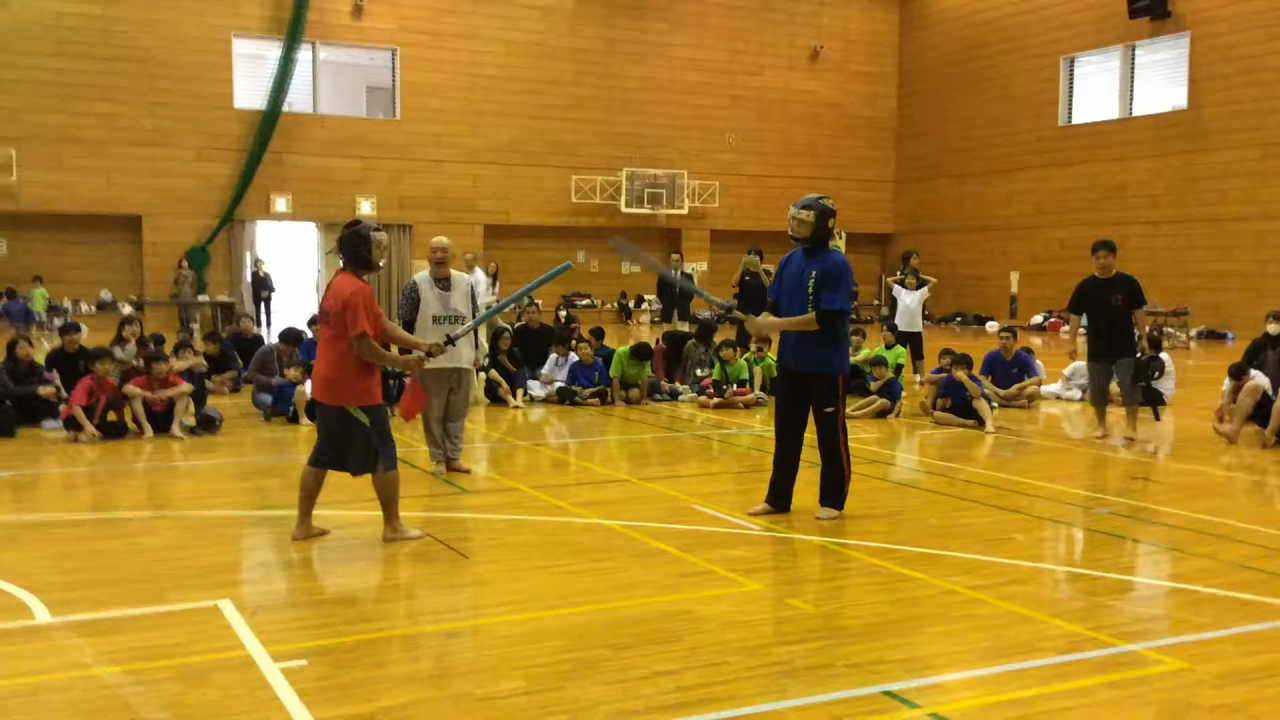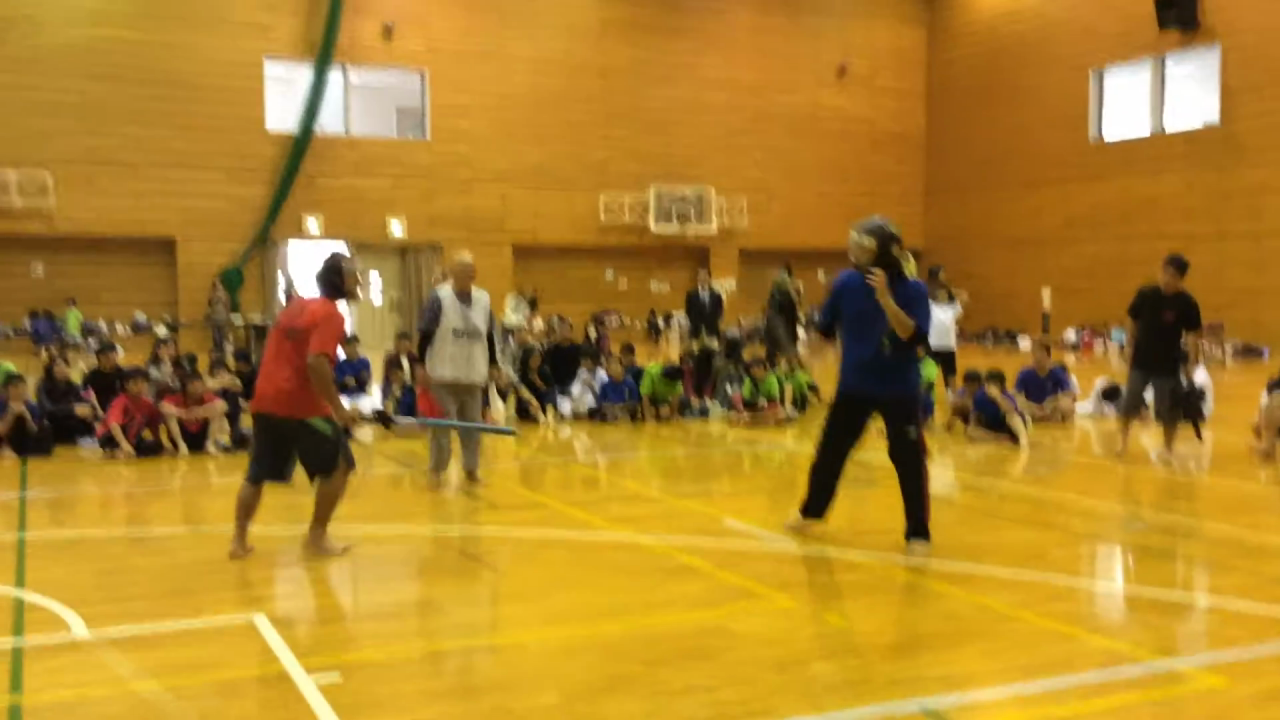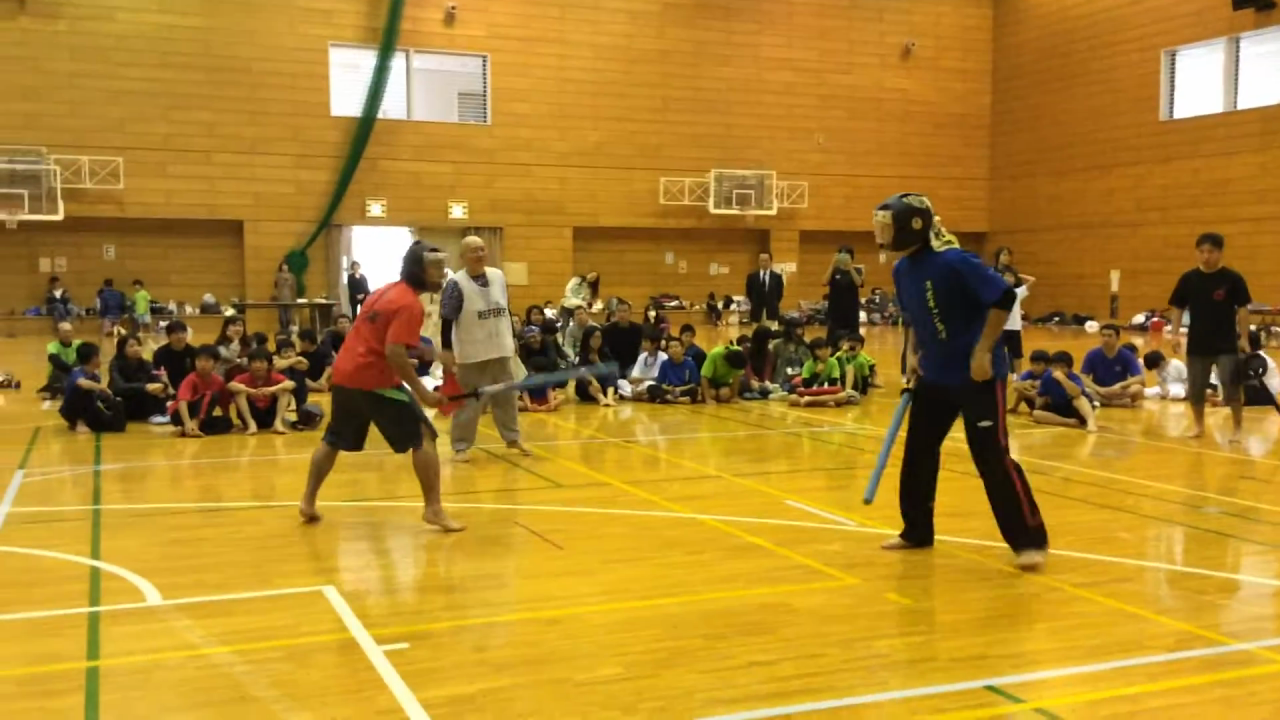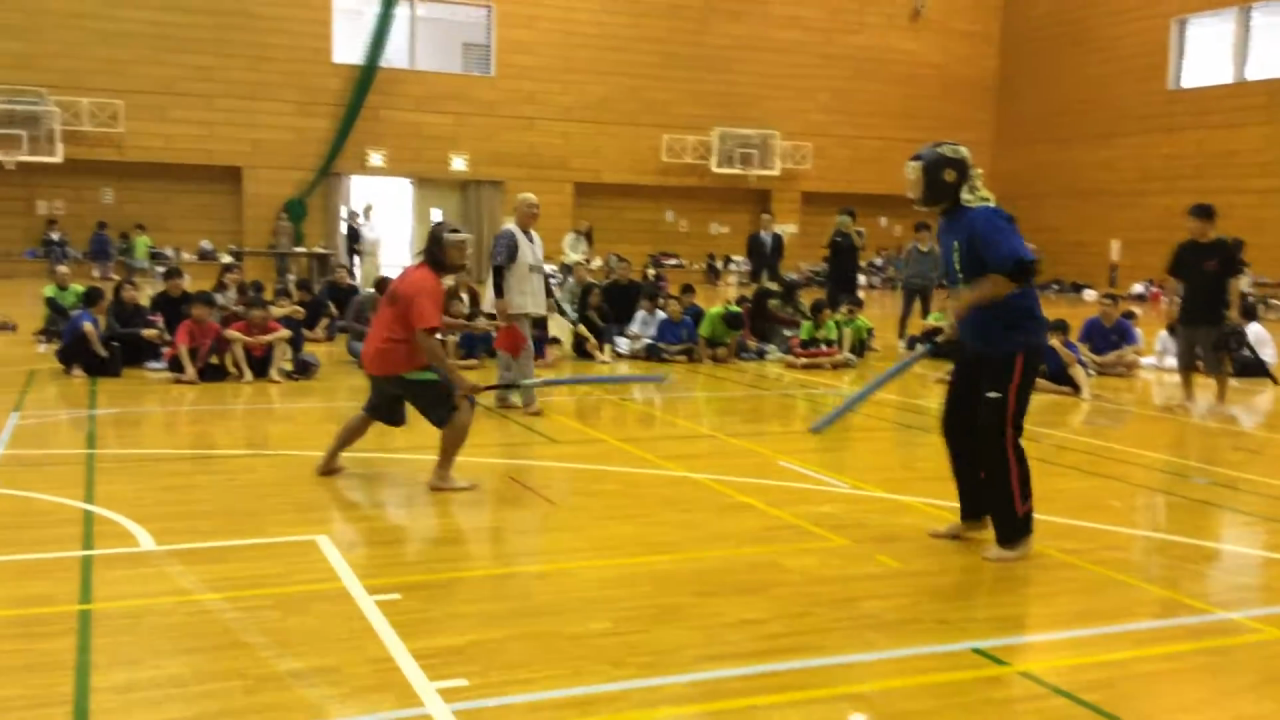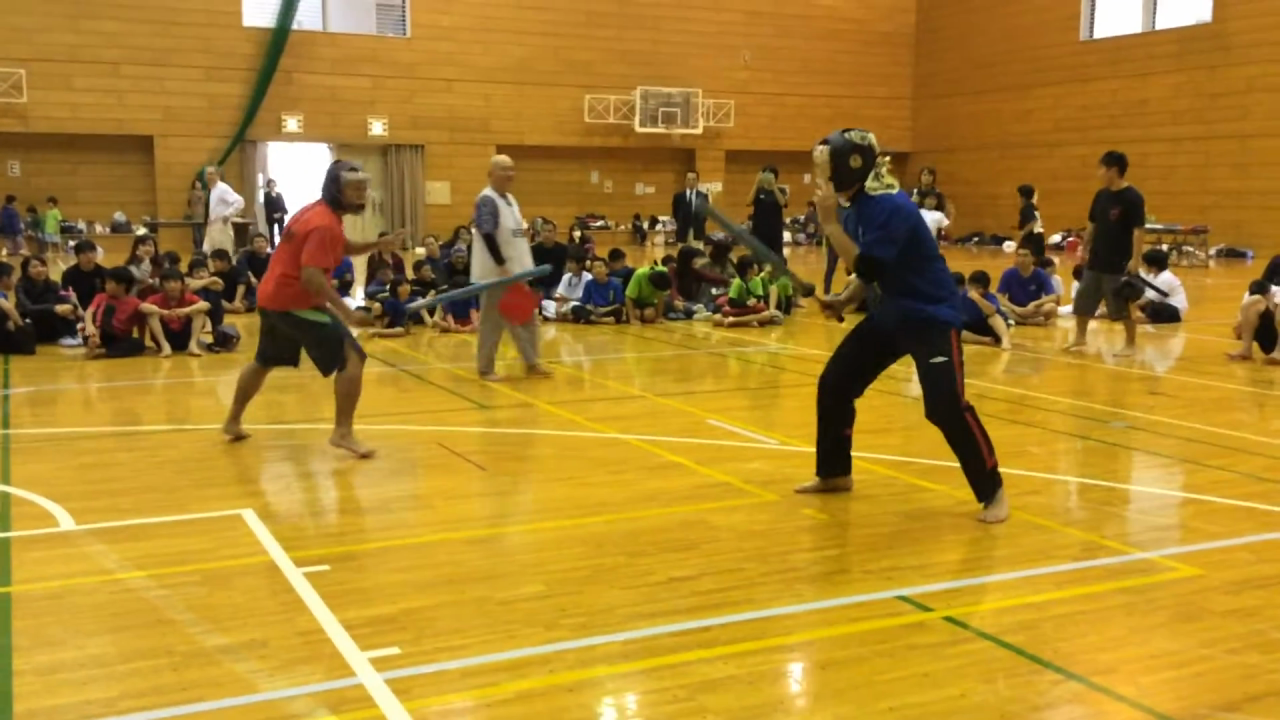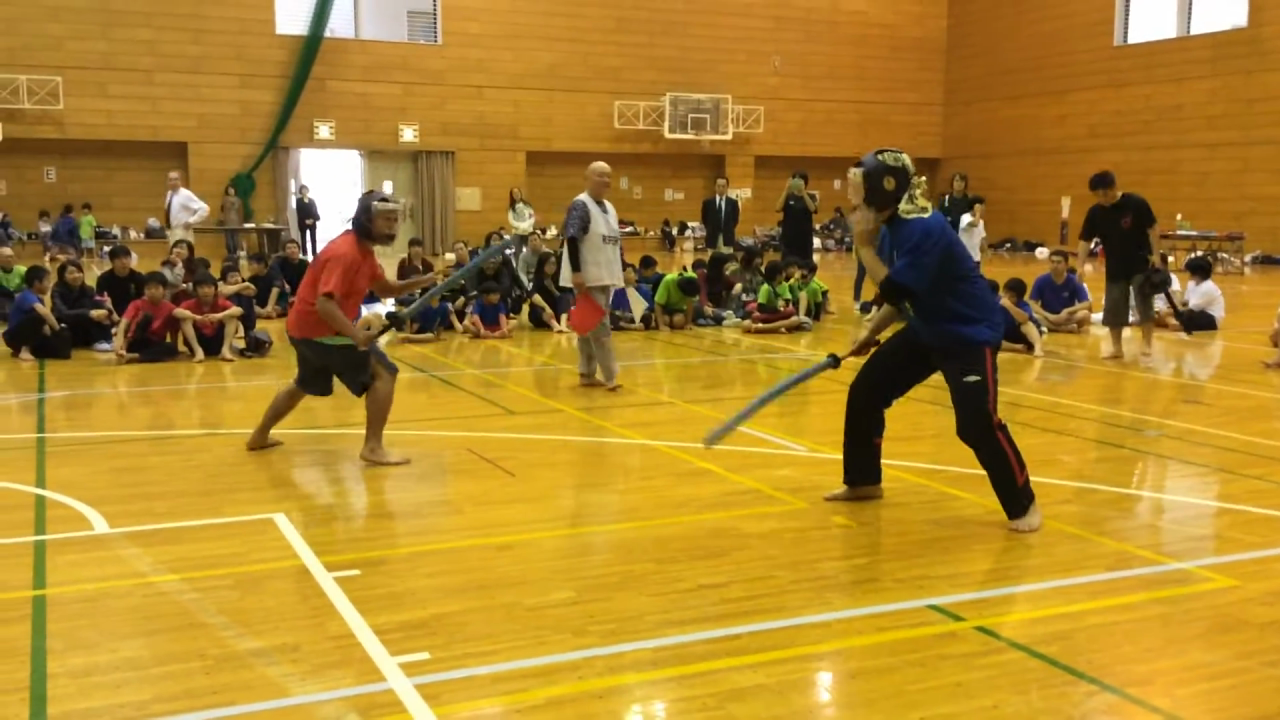
dt=0.7s
person 1, frame 1
left shoulder: (836, 265)
right shoulder: (788, 261)
left elbow: (828, 318)
right elbow: (775, 307)
left wrist: (778, 326)
right wrist: (763, 321)
left hip: (826, 365)
right hip: (791, 362)
left knee: (830, 435)
right knee: (786, 433)
left ankle: (832, 501)
right ankle: (778, 499)
person 1, frame 2
left shoulder: (912, 290)
right shoulder: (845, 283)
left elbow: (914, 337)
right elbow: (826, 325)
left wrist: (885, 298)
left hip: (899, 388)
right hip: (854, 385)
left knee: (910, 459)
right knee: (831, 448)
left ankle: (917, 533)
right ankle: (812, 510)
person 1, frame 3
left shoulder: (956, 263)
right shoulder: (902, 269)
left elbow: (1004, 298)
left wrist: (983, 351)
right wrist: (913, 353)
left hip: (978, 372)
right hip: (934, 376)
left knee: (991, 456)
right knee: (917, 451)
left ankle: (1030, 540)
right ankle: (917, 531)
person 1, frame 4
left shoulder: (985, 220)
right shoulder: (949, 221)
left elbow: (1019, 270)
left wrist: (967, 300)
right wrist: (959, 311)
left hip: (1015, 342)
right hip: (976, 341)
left knee: (996, 434)
right knee: (959, 424)
left ankle: (1016, 534)
right ankle: (975, 514)
person 1, frame 5
left shoulder: (893, 208)
right shoulder: (857, 209)
left elbow: (869, 267)
left wrist: (830, 224)
right wrist: (842, 301)
left hip: (931, 316)
right hip: (889, 315)
left knee: (946, 404)
right knee: (834, 383)
left ankle: (992, 491)
right ankle: (835, 473)
person 1, frame 6
left shoulder: (924, 230)
right shoulder: (896, 226)
left elbow: (901, 291)
left wrist: (864, 247)
right wrist: (871, 333)
left hip: (970, 333)
right hip: (926, 331)
left knee: (977, 422)
right knee: (864, 393)
left ankle: (1024, 505)
right ankle: (863, 482)
person 2, frame 1
left shoulder: (339, 283)
right shoulder: (357, 290)
left elbow: (381, 326)
right elbow: (362, 344)
left wrist: (421, 345)
right wrist: (399, 362)
left hip: (328, 386)
right hip: (353, 390)
left knee: (322, 457)
right knee: (384, 456)
left ankle: (303, 523)
right ankle: (393, 526)
person 2, frame 2
left shoulder: (296, 306)
right shoulder: (331, 316)
left elbow: (277, 348)
right elbow: (316, 362)
right wrist: (338, 406)
left hip: (266, 400)
right hip: (303, 405)
left knee: (258, 473)
right knee: (338, 465)
left ankle: (239, 541)
right ankle: (317, 536)
person 2, frame 3
left shoulder: (384, 291)
right shoulder: (410, 304)
right elbow: (394, 352)
right wrist: (421, 391)
left hip: (344, 376)
right hip: (375, 380)
left knee: (332, 440)
right knee: (424, 438)
left ankle: (308, 502)
right ankle: (434, 509)
person 2, frame 4
left shoulder: (413, 274)
right shoulder: (427, 286)
right elbow: (425, 338)
right wrist: (457, 378)
left hip: (377, 358)
right hip: (401, 362)
left knee: (372, 412)
right knee: (462, 405)
left ankle: (329, 460)
right ankle: (442, 475)
person 2, frame 5
left shoulder: (317, 212)
right shoulder: (325, 224)
left elbow: (344, 248)
right elbow: (312, 275)
left wrist: (381, 243)
right wrist: (346, 312)
left hip: (272, 299)
right hip: (295, 302)
left knee: (264, 361)
right knee: (352, 358)
left ankle: (233, 422)
right ankle: (344, 433)
person 2, frame 6
left shoulder: (364, 250)
right shoulder: (345, 253)
left elbow: (385, 289)
right elbow: (323, 302)
left wrist: (417, 283)
right wrist: (353, 331)
left hip: (303, 327)
right hip: (320, 329)
left knee: (304, 386)
right knee: (384, 374)
left ankle: (259, 436)
right ankle: (373, 448)
person 3, frame 1
left shoulder: (466, 282)
right shoulder: (416, 284)
left elbow: (473, 319)
right elbow: (406, 323)
left wrist: (475, 350)
left hip: (461, 359)
right hip: (430, 361)
left knee: (458, 411)
right knee: (433, 412)
left ankle: (453, 457)
right ankle: (438, 458)
person 3, frame 2
left shoulder: (484, 299)
right shoulder: (439, 298)
left elbow: (490, 336)
right elbow: (426, 333)
left wrist: (493, 365)
right wrist: (421, 363)
left hip: (473, 374)
right hip: (444, 373)
left knee: (473, 424)
left ankle: (471, 469)
right ankle: (437, 470)
person 3, frame 3
left shoulder: (498, 276)
right shoulder: (456, 284)
right elbow: (447, 320)
left wrist: (512, 339)
right wrist: (446, 350)
left hip: (501, 350)
right hip: (472, 354)
left knee: (507, 397)
right knee: (468, 402)
left ankle: (513, 438)
right ankle: (461, 447)
person 3, frame 4
left shoulder: (535, 238)
right shoulder: (507, 235)
left elbow: (540, 272)
right elbow: (498, 269)
left wrist: (547, 297)
right wrist: (500, 299)
left hip: (529, 304)
right hip: (512, 305)
left knee: (511, 351)
right knee: (523, 351)
left ankle: (503, 396)
right ankle: (528, 400)
person 3, frame 5
left shoulder: (509, 200)
right shoulder: (486, 201)
right elbow: (488, 236)
left wrist: (522, 269)
right wrist: (502, 267)
left hip: (517, 270)
right hip: (496, 273)
right knee: (492, 321)
left ankle: (532, 363)
right ankle: (485, 368)
person 3, frame 6
left shoulder: (609, 208)
right shoulder: (580, 206)
right elbow: (572, 241)
left wrist: (621, 272)
right wrist: (576, 273)
left hip: (605, 277)
right hip: (587, 277)
left knee: (591, 327)
right knee: (599, 326)
left ankle: (587, 373)
right ankle: (610, 374)
person 4, frame 1
left shoulder: (1128, 282)
right shoulder: (1085, 286)
left elbow: (1138, 311)
right elbow: (1075, 315)
left wrist: (1142, 337)
right wrist: (1072, 342)
left hip: (1125, 347)
right hip: (1097, 348)
left knee: (1129, 387)
right knee: (1097, 389)
left ankle: (1131, 427)
right ankle: (1102, 425)
person 4, frame 2
left shoulder: (1187, 303)
right shoulder: (1145, 294)
left elbow: (1192, 334)
right elbow: (1133, 320)
left wrist: (1191, 362)
right wrist: (1129, 346)
left hip: (1168, 363)
right hip: (1141, 359)
left knee: (1168, 407)
right knee: (1131, 399)
left ankle: (1168, 446)
right ankle: (1123, 438)
person 4, frame 3
left shoulder: (1233, 279)
right shoulder: (1188, 279)
left elbow: (1242, 309)
right elbow: (1177, 308)
left wrist: (1244, 338)
right wrist: (1175, 334)
left hip: (1226, 344)
right hip: (1197, 344)
left knee: (1231, 384)
right knee: (1196, 388)
left ankle: (1237, 427)
right ankle: (1198, 425)
person 4, frame 4
left shoulder: (1225, 249)
right shoulder: (1184, 249)
left elbow: (1233, 281)
right elbow: (1175, 278)
left wrist: (1233, 309)
left hip: (1214, 315)
right hip: (1188, 313)
left knee: (1216, 360)
right knee: (1185, 358)
left ankle: (1221, 397)
right ankle: (1188, 395)
person 4, frame 5
left shoulder: (1133, 198)
right shoulder: (1101, 195)
left elbow: (1138, 230)
left wrist: (1135, 259)
right wrist: (1084, 249)
left hip: (1118, 264)
right hip: (1096, 262)
left knee: (1121, 306)
right knee: (1083, 301)
left ankle: (1130, 344)
right ankle: (1080, 338)
person 4, frame 6
left shoulder: (1136, 203)
right shoulder: (1095, 213)
left elbow: (1152, 228)
right elbow: (1085, 241)
left wrist: (1155, 254)
right wrist: (1081, 266)
left hip: (1140, 266)
right hip: (1115, 269)
left knee: (1144, 303)
right knee: (1113, 308)
left ankle: (1147, 343)
right ankle: (1116, 347)
